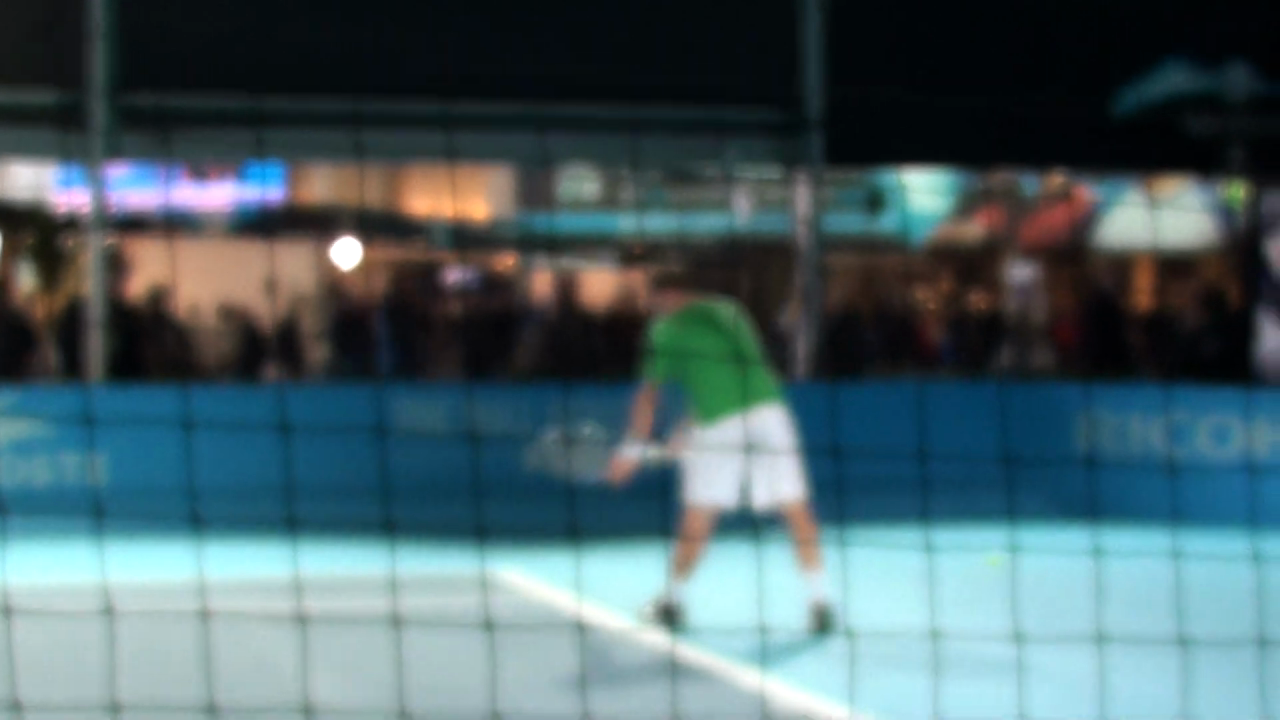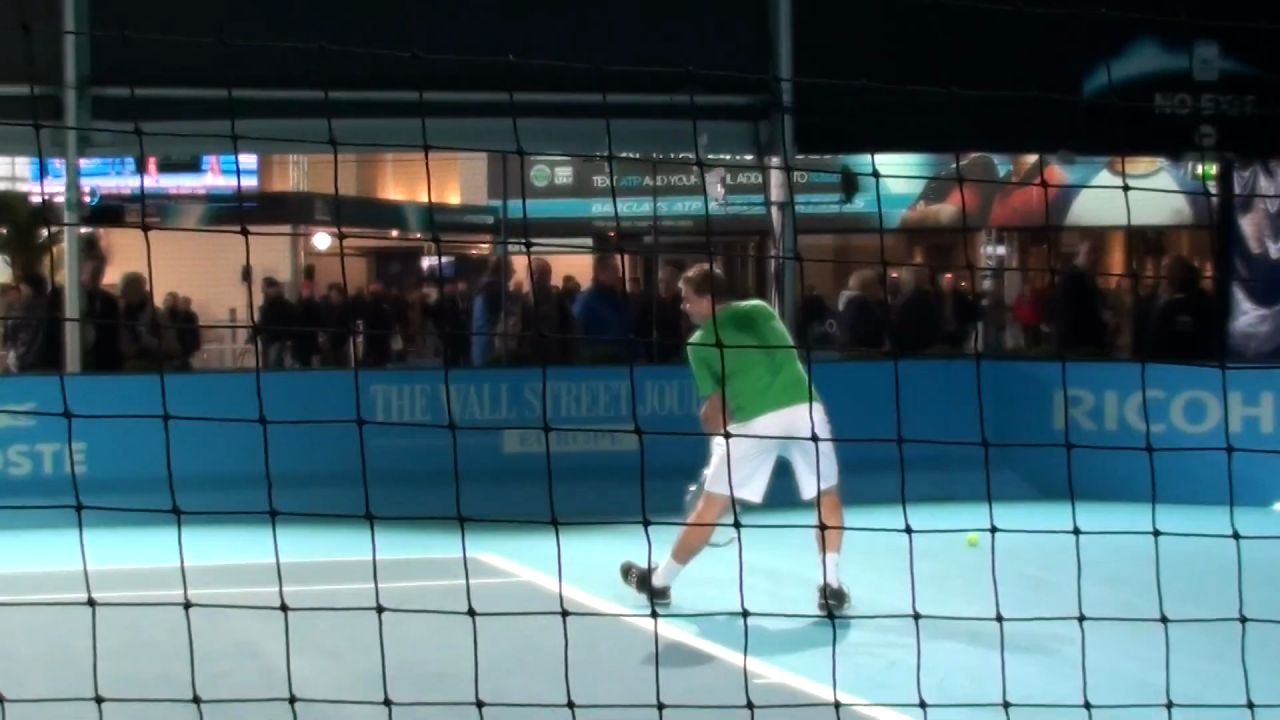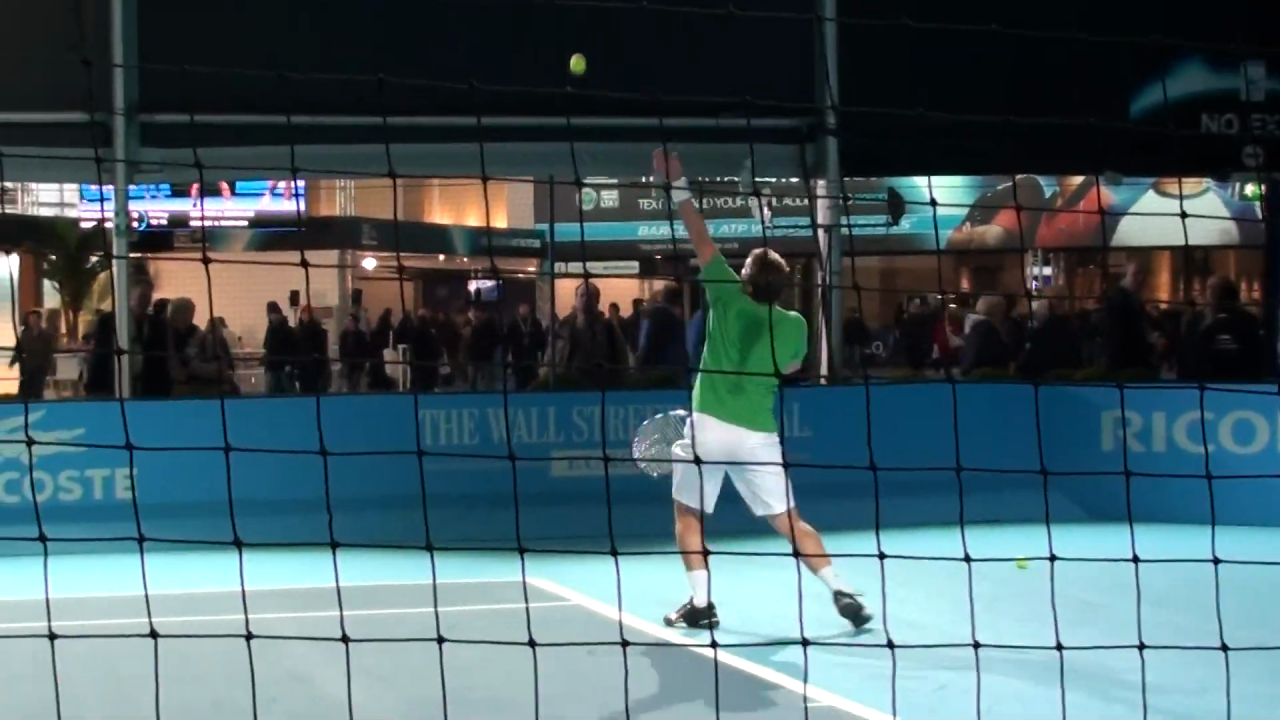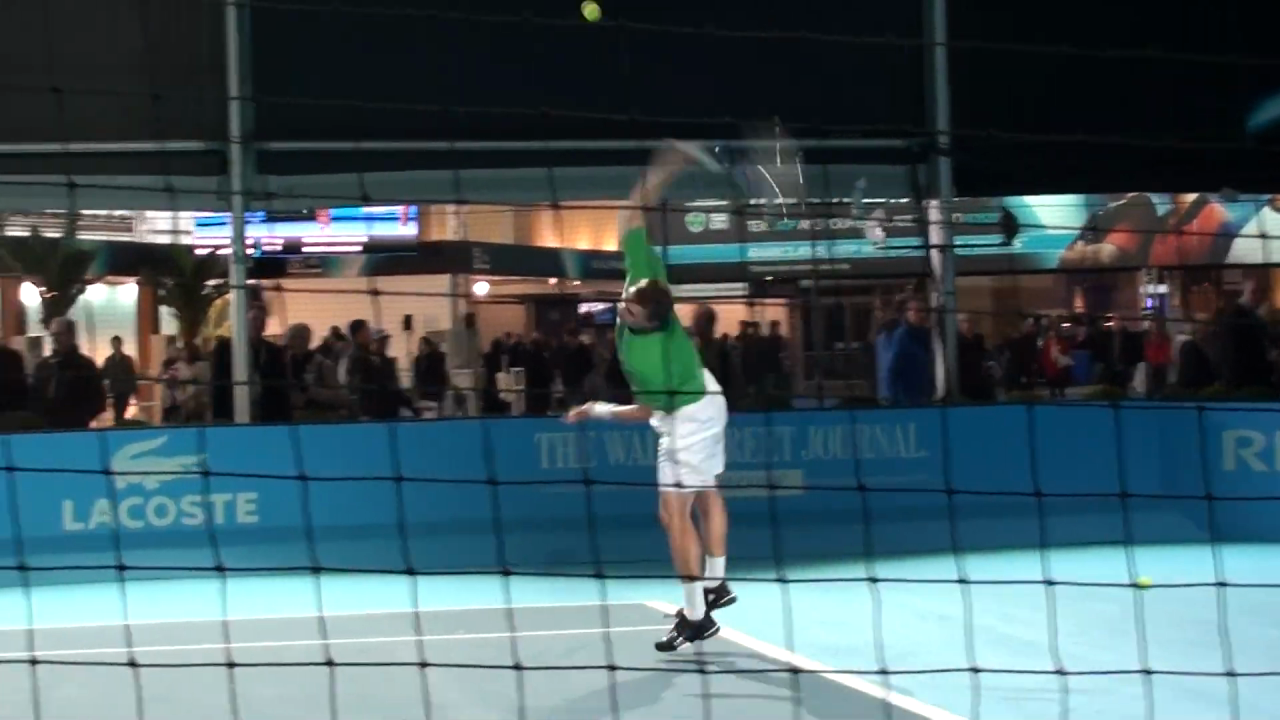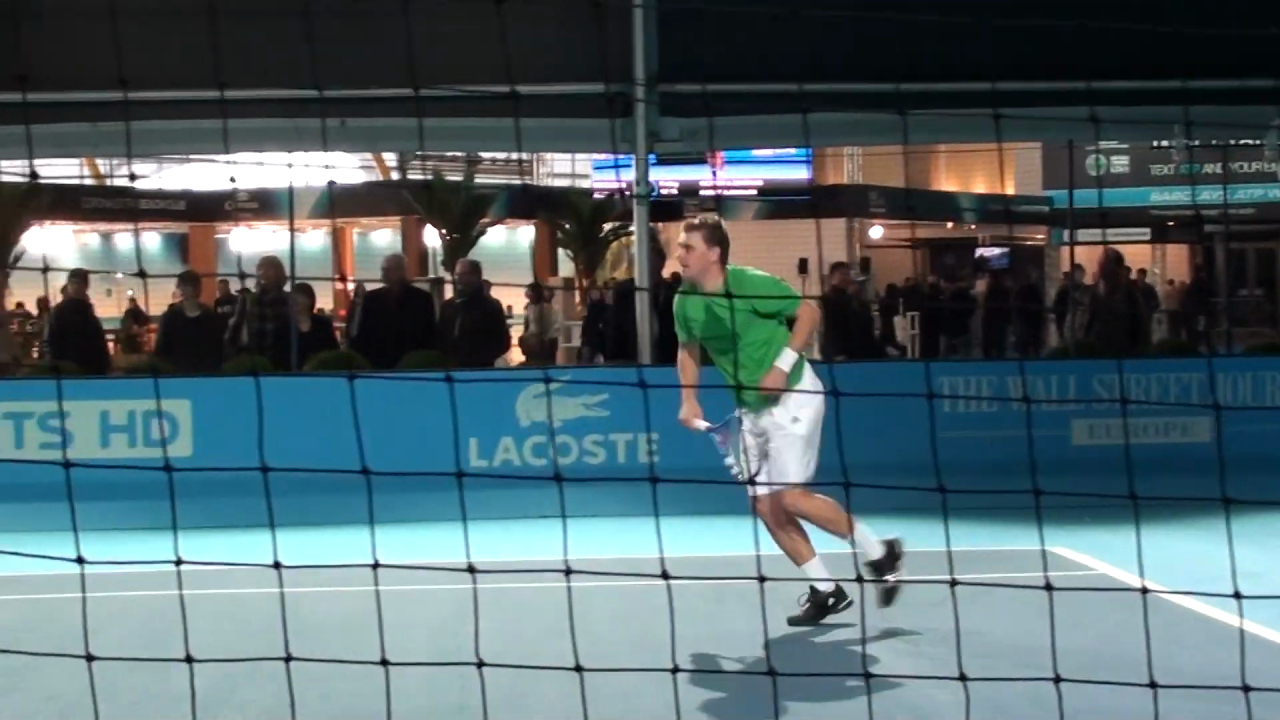
dt=0.7s
person 1, frame 1
left shoulder: (667, 331)
right shoulder: (730, 312)
left elbow: (649, 395)
left wrist: (631, 448)
right wrist: (693, 428)
left hip: (720, 424)
right hip: (768, 412)
left knee: (698, 516)
right knee: (797, 511)
left ankle: (671, 603)
right ankle: (819, 602)
person 1, frame 2
left shoulder: (700, 342)
right shoulder: (761, 310)
left elbow: (716, 406)
left hip: (754, 423)
right hip: (806, 411)
left knee: (710, 506)
right knee: (828, 498)
left ankle: (658, 581)
right ankle: (831, 585)
person 1, frame 3
left shoulder: (727, 296)
right shoulder: (794, 325)
left elbow: (701, 240)
left wrist: (677, 185)
left hip: (707, 428)
right hip: (757, 438)
left knee: (687, 513)
right knee: (788, 521)
left ankle: (700, 602)
right ankle: (840, 591)
person 1, frame 4
left shoulder: (641, 354)
right shoulder: (645, 283)
left elbow: (647, 411)
right elbow: (632, 223)
left wrist: (597, 411)
right wrist: (660, 172)
left hip: (690, 416)
right hip: (704, 404)
left knee: (673, 511)
right knee: (707, 494)
left ankle: (696, 616)
right ankle: (714, 585)
person 1, frame 5
left shoulder: (756, 285)
right shoulder: (685, 301)
left elbow: (809, 312)
right elbow: (688, 352)
left wrist: (782, 365)
right wrist: (688, 397)
left hip: (793, 397)
right hip: (755, 408)
left knee: (789, 497)
right knee: (768, 507)
left ankle: (879, 552)
right ankle: (826, 589)
